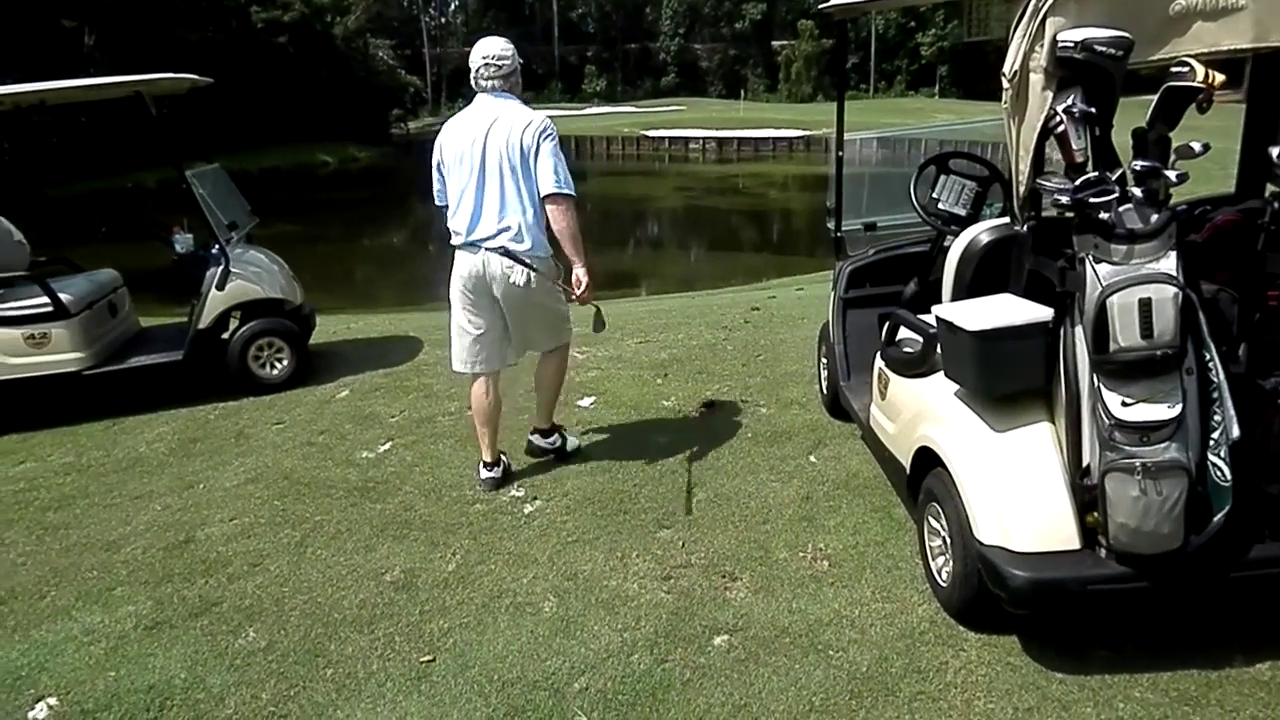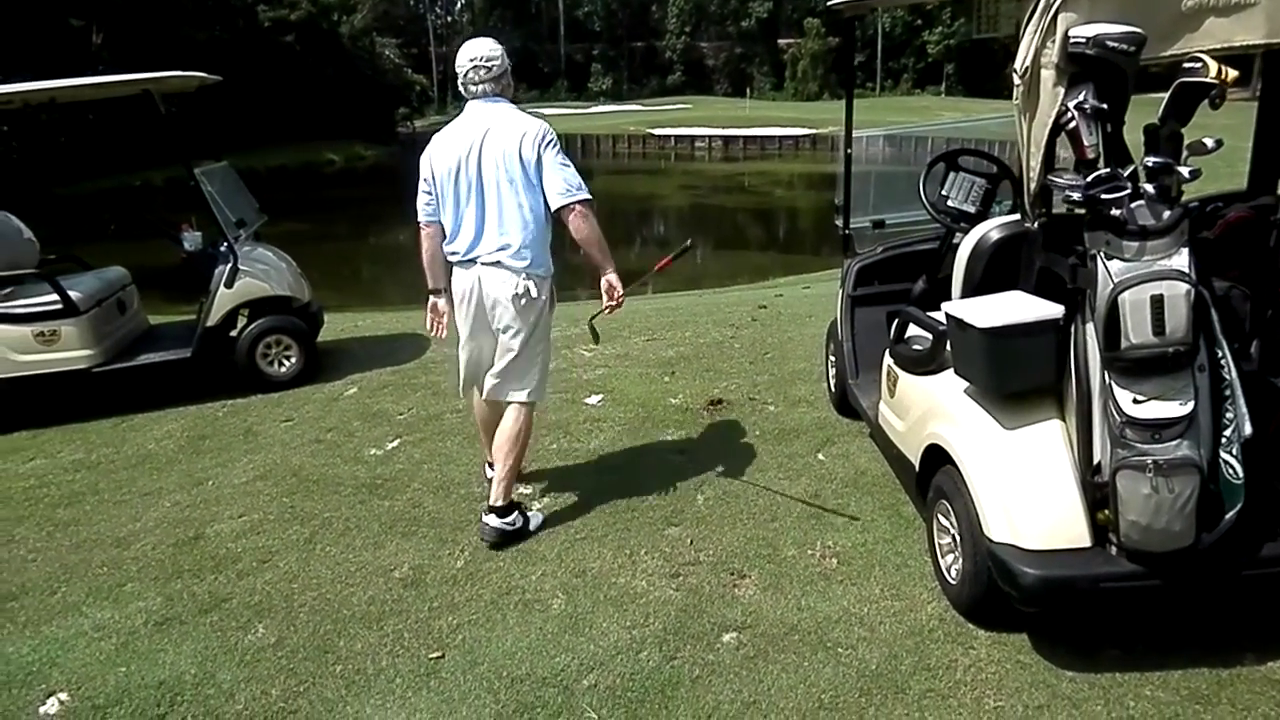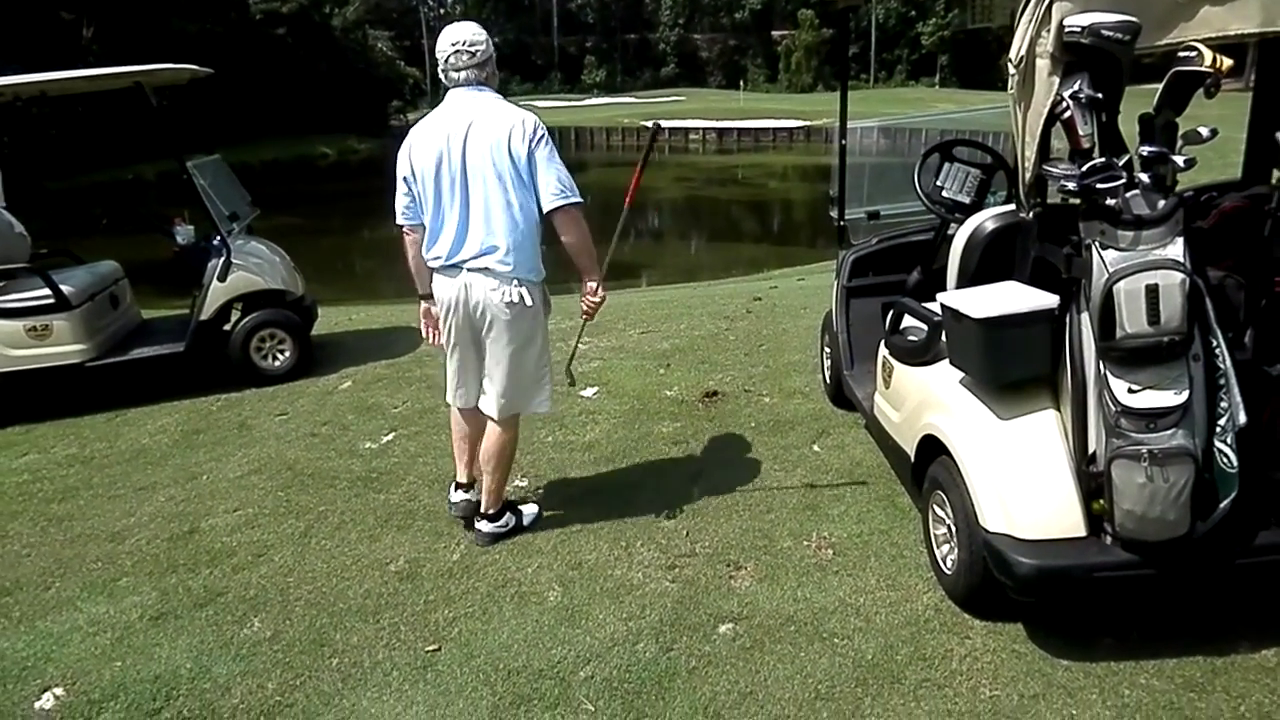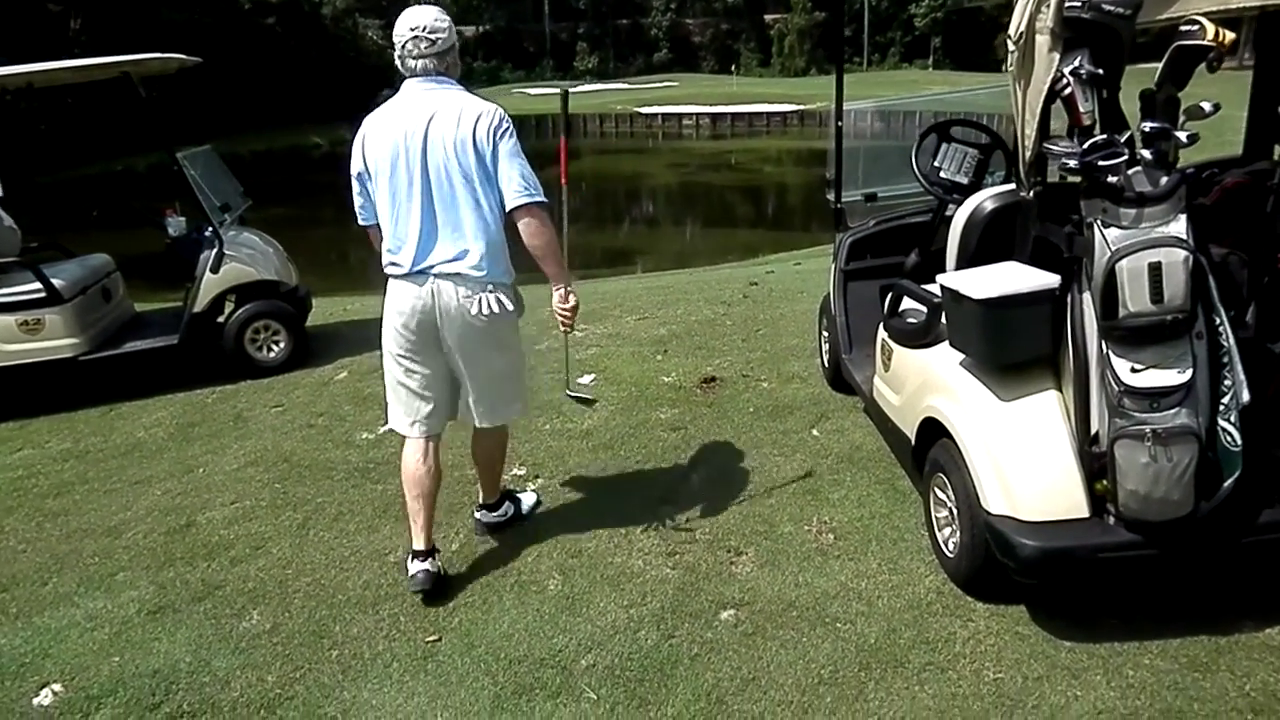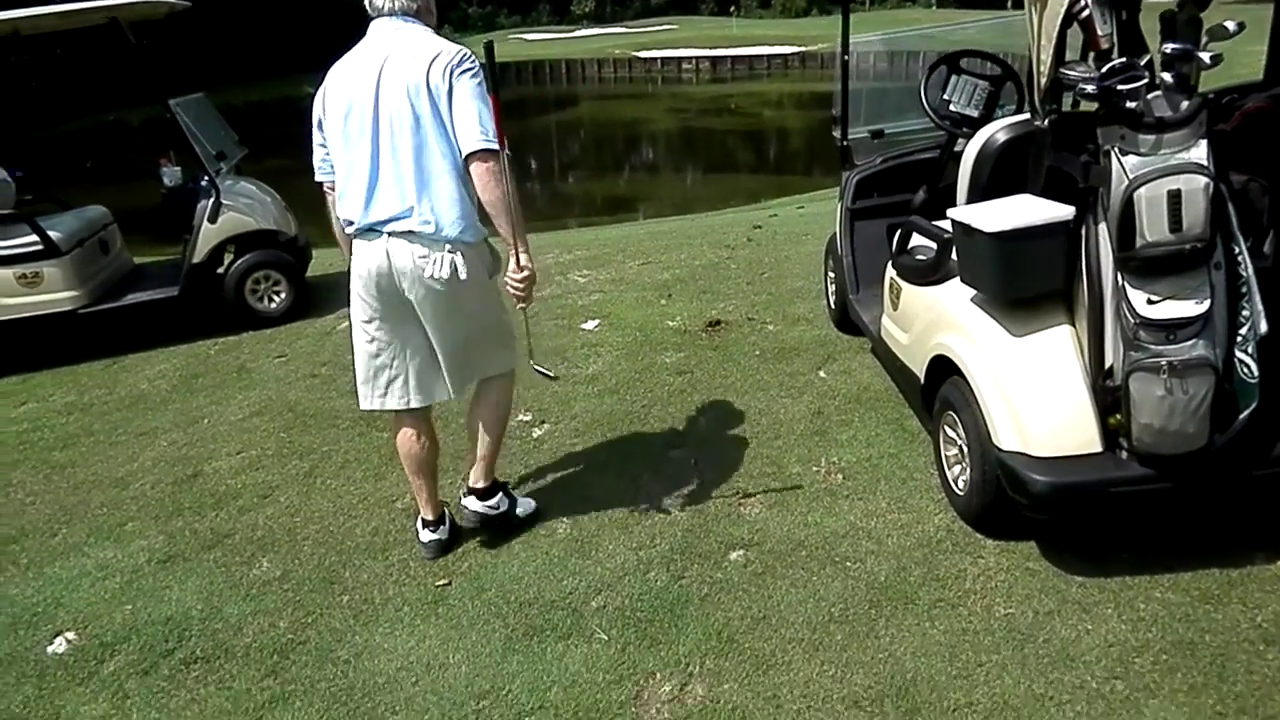
dt=0.4s
person 1, frame 1
left shoulder: (450, 131)
right shoulder: (534, 125)
right elbow: (557, 202)
right wrist: (578, 264)
left hip: (468, 262)
right hip: (523, 262)
left knee: (482, 368)
right knee: (555, 341)
left ankle: (490, 463)
right ankle: (544, 432)
person 1, frame 2
left shoulder: (440, 143)
right shoulder: (531, 131)
left elbow: (430, 229)
right elbow: (574, 209)
left wrist: (437, 291)
right wrist: (608, 269)
left hip: (465, 279)
right hip: (520, 279)
left knee: (484, 381)
right knee: (520, 393)
left ankle: (495, 464)
right ankle: (500, 508)
person 1, frame 3
left shoulder: (419, 136)
right shoulder: (520, 124)
left elbow: (412, 230)
right elbow: (564, 211)
left wrist: (426, 297)
right wrist: (591, 277)
left hip: (449, 285)
right hip: (508, 284)
left knee: (463, 395)
right knee: (503, 404)
left ankle: (464, 486)
right ankle: (492, 513)
person 1, frame 4
left shoulder: (373, 128)
right shoulder: (483, 117)
left elbow: (372, 226)
right elbow: (527, 213)
right wrist: (560, 284)
left hip: (407, 293)
right hip: (477, 288)
left knee: (418, 426)
right knee: (489, 409)
left ankle: (422, 554)
right ankle: (492, 504)
person 1, frame 5
left shoulder: (337, 77)
right shoulder: (448, 59)
left elbow: (330, 189)
right elbow: (482, 161)
right wrist: (515, 247)
left hip: (370, 255)
right hip: (443, 250)
left knee: (405, 399)
right knee: (494, 367)
left ankle: (432, 521)
right ankle: (482, 491)
